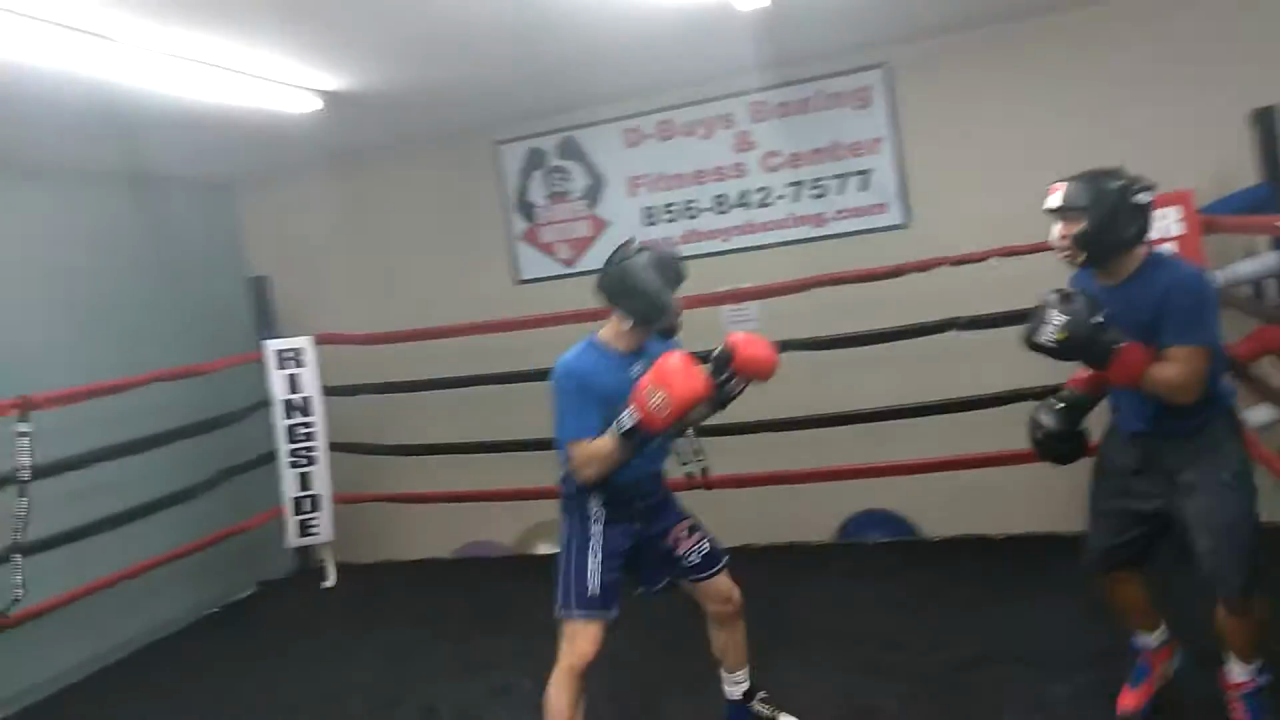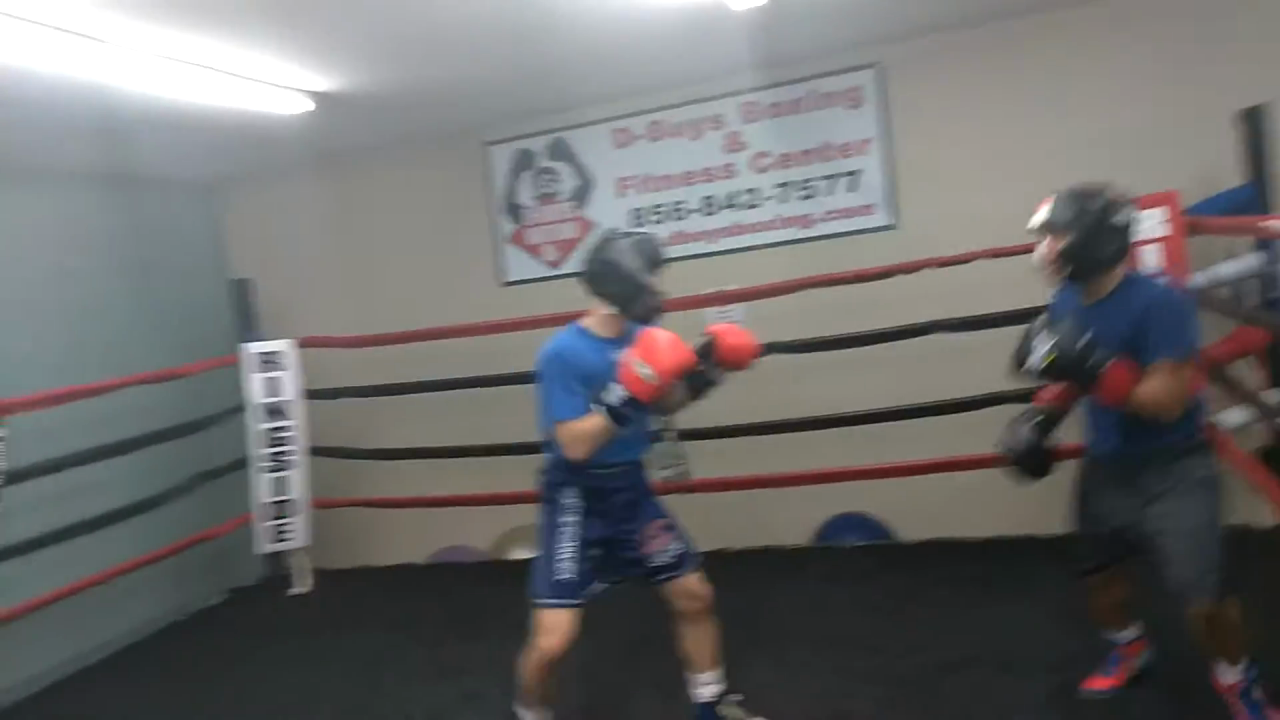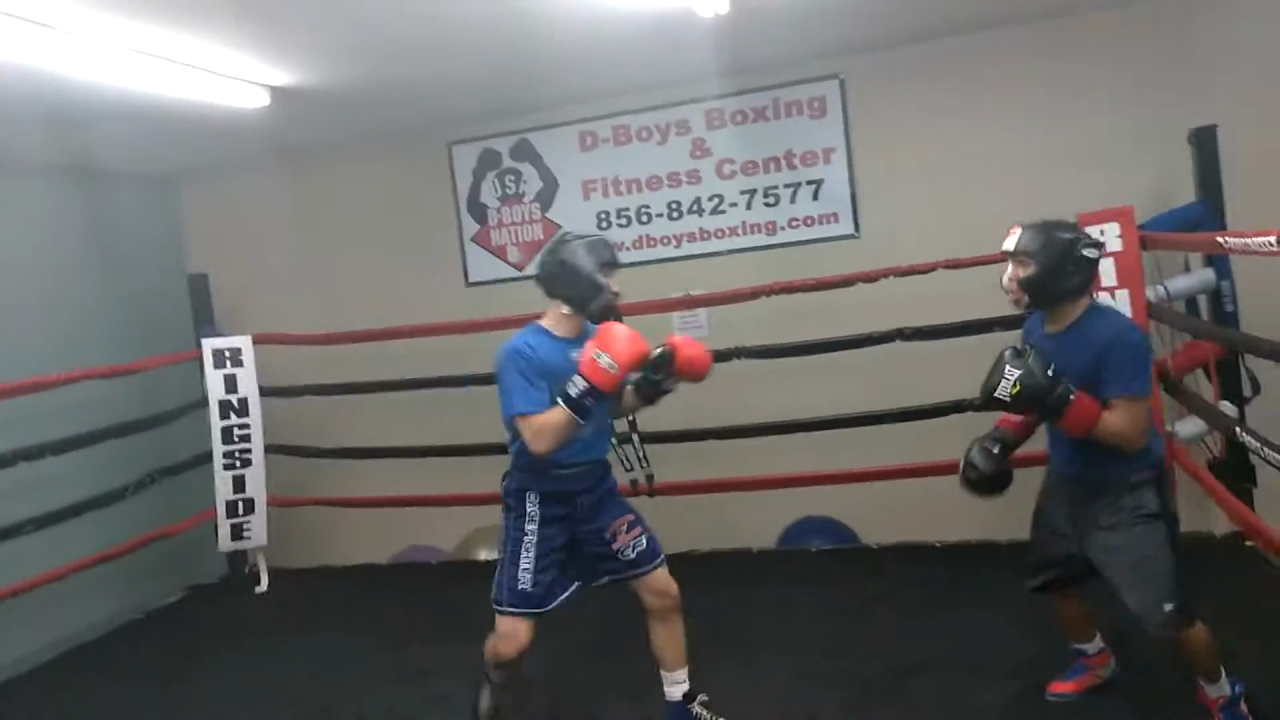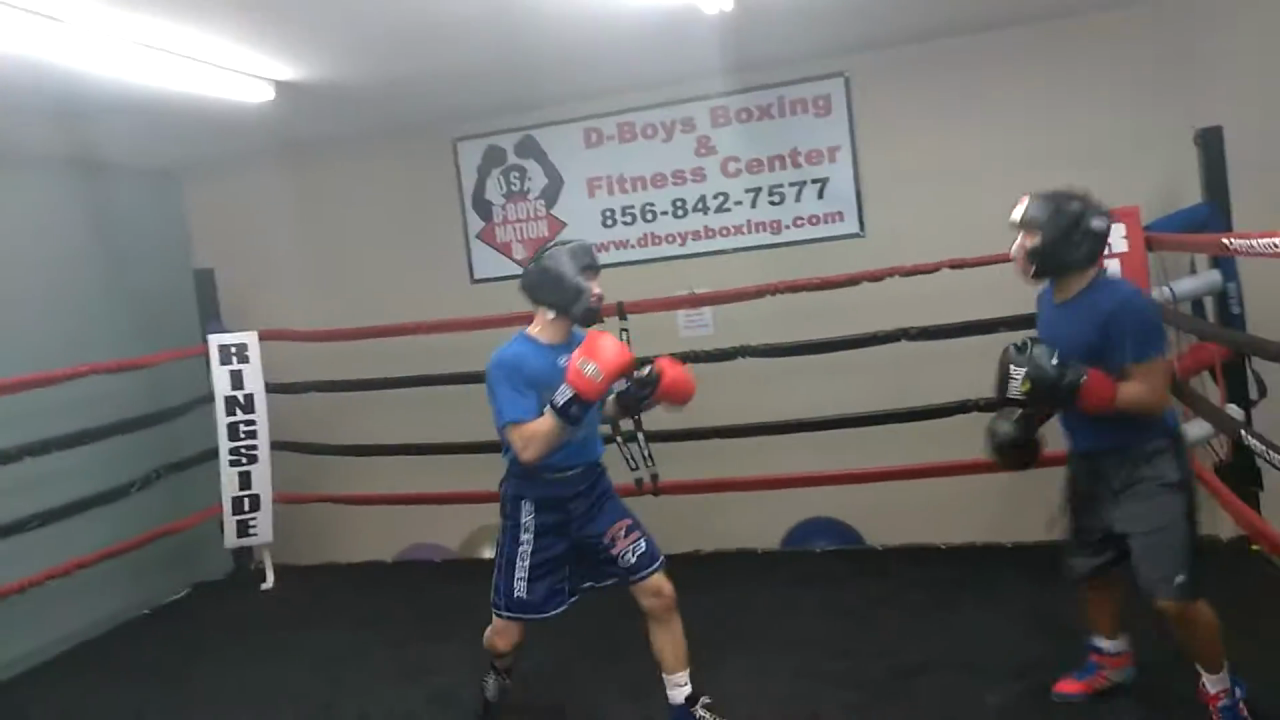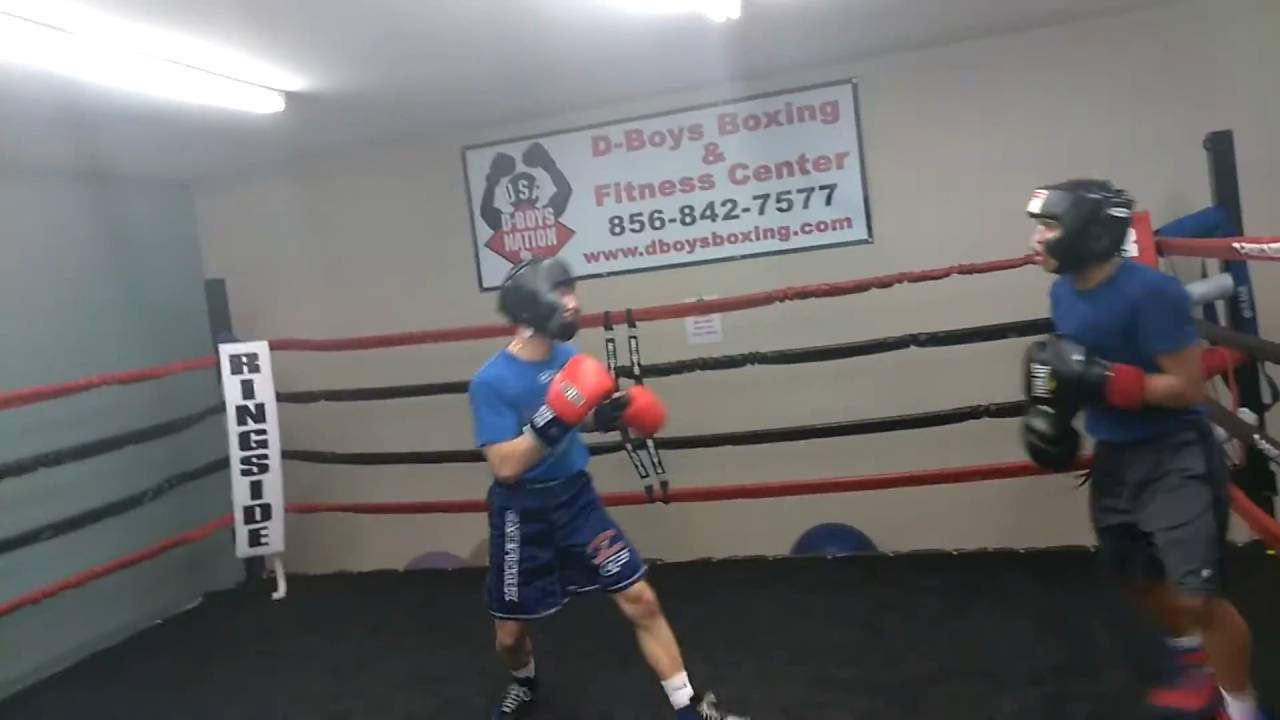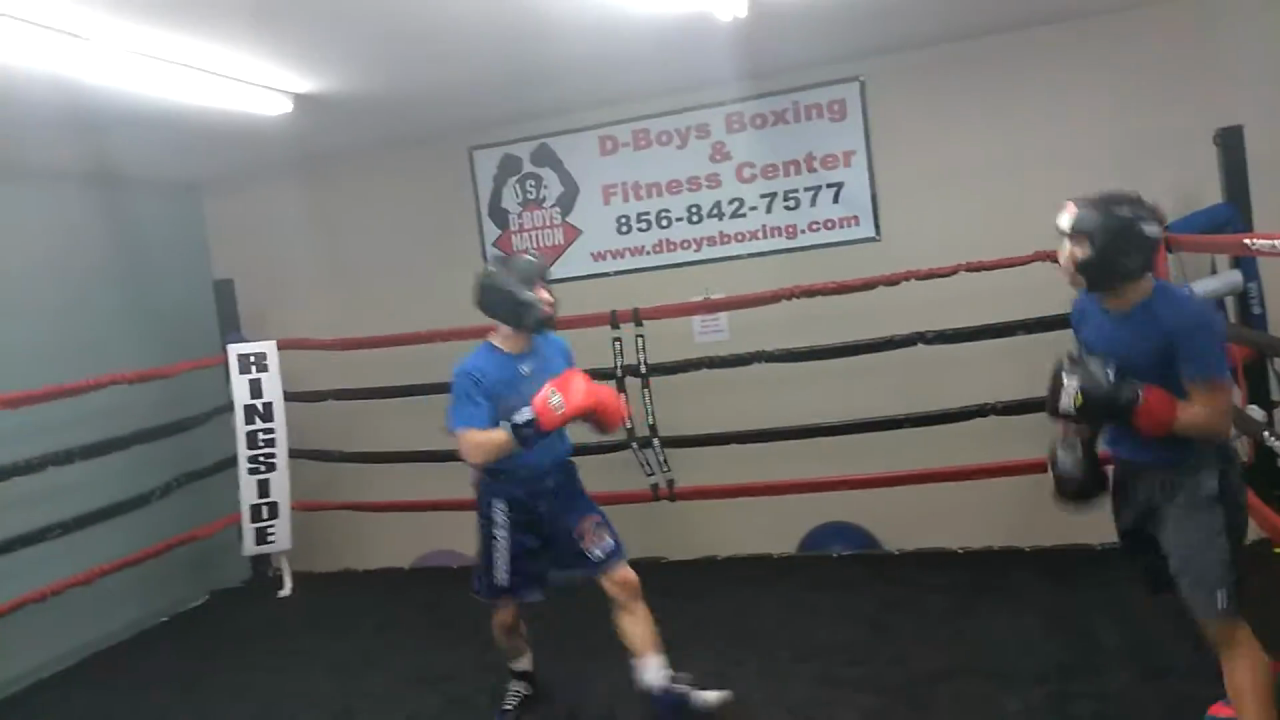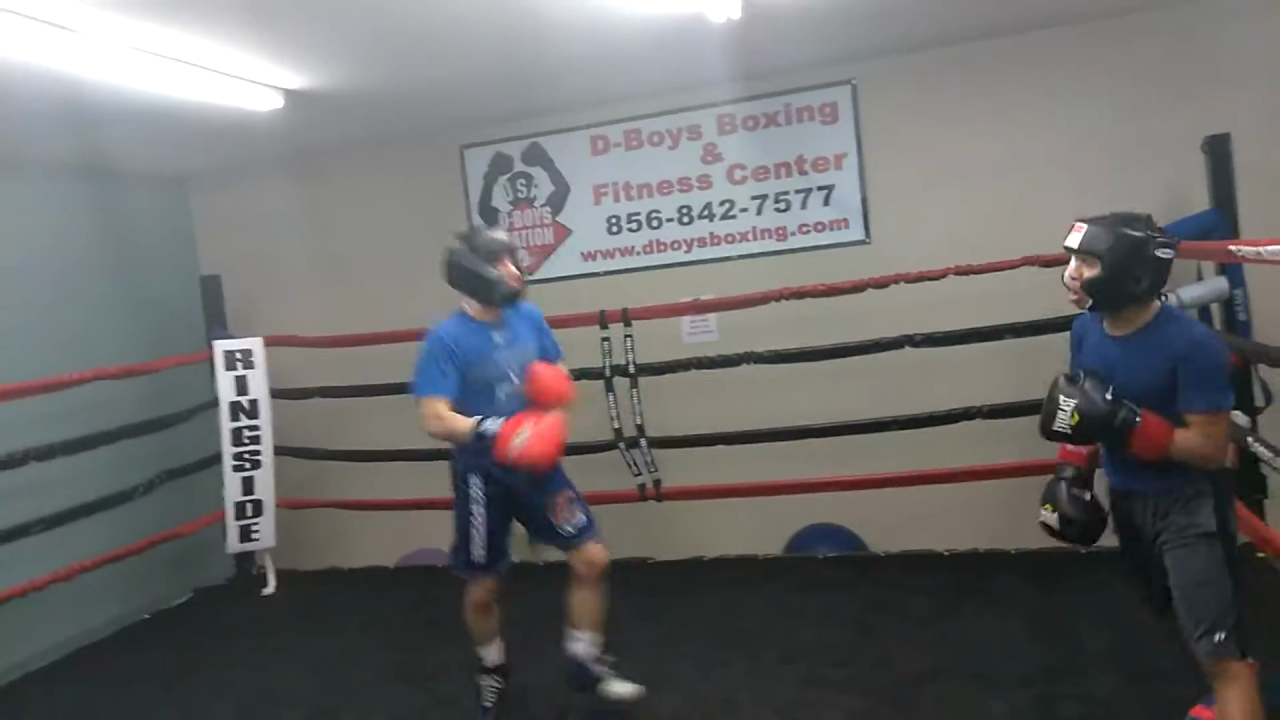
dt=0.1s
person 1, frame 1
left shoulder: (1180, 283)
right shoulder: (1086, 283)
left elbow: (1183, 386)
left wrist: (1106, 347)
right wrist: (1073, 398)
left hip: (1200, 442)
right hip: (1132, 444)
left knee: (1230, 577)
right knee: (1114, 559)
right ankle: (1155, 652)
person 1, frame 2
left shoulder: (1157, 303)
right shoulder: (1068, 300)
left elbow: (1170, 401)
left wrist: (1095, 369)
right wrist: (1044, 411)
left hip: (1174, 463)
right hip: (1108, 462)
left knee: (1202, 597)
right knee: (1097, 569)
right ankle: (1129, 648)
person 1, frame 3
left shoulder: (1115, 336)
right shoulder: (1036, 326)
left elbow: (1133, 433)
left wrist: (1060, 403)
right wrist: (1005, 435)
left hip: (1129, 490)
right hip: (1068, 485)
left knee: (1165, 619)
right knee: (1056, 581)
right ankle: (1091, 657)
person 1, frame 4
left shoulder: (1124, 304)
right shoulder: (1049, 299)
left elbow: (1152, 396)
left wrist: (1072, 384)
right wrist: (1029, 409)
left hip: (1148, 462)
right hip: (1090, 462)
left knee: (1173, 595)
right knee: (1092, 568)
right ankle: (1111, 656)
person 1, frame 5
left shoulder: (1150, 292)
right shoulder: (1065, 292)
left elbow: (1188, 386)
left wrist: (1099, 382)
right wrist: (1054, 405)
left hip: (1175, 455)
right hip: (1114, 455)
left knee: (1197, 592)
right knee: (1138, 570)
right ankle: (1194, 658)
person 1, frame 6
left shoulder: (1186, 317)
right shoulder: (1087, 308)
left elbow: (1215, 420)
left wrist: (1129, 403)
right wrist: (1081, 433)
left hip: (1194, 477)
right hip: (1134, 474)
left knee: (1219, 620)
right knee: (1179, 586)
person 1, frame 7
left shoulder: (1191, 345)
right shoulder: (1085, 330)
left elbow: (1211, 450)
left wrist: (1124, 426)
right wrist: (1072, 469)
left hip: (1188, 504)
right hip: (1126, 498)
left knee: (1218, 649)
right knee: (1182, 609)
person 2, frame 1
left shoulder: (660, 348)
right shoulder: (577, 370)
left elbow: (685, 414)
right elbow: (587, 467)
left wrist: (727, 380)
right wrist: (636, 419)
left hip: (652, 496)
right hip: (598, 507)
left knee: (724, 598)
right knee: (580, 646)
person 2, frame 2
left shoulder: (641, 335)
right shoulder: (563, 354)
left elbow: (666, 402)
right elbow: (576, 446)
left wrist: (705, 370)
right wrist: (625, 392)
left hip: (630, 490)
right hip: (575, 498)
left knee: (695, 596)
right knee: (553, 637)
person 2, frame 3
left shoulder: (596, 336)
right shoulder: (521, 353)
left elbow: (619, 403)
right elbow: (539, 440)
left wrist: (661, 374)
right wrist: (587, 384)
left hip: (596, 486)
right hip: (539, 499)
left knee: (662, 593)
right knee: (514, 637)
person 2, frame 4
left shoulder: (585, 343)
right shoulder: (509, 362)
right elbow: (529, 447)
left wrist: (642, 390)
right wrist: (573, 394)
left hip: (591, 491)
right hip: (535, 504)
left knee: (659, 595)
right knee: (507, 636)
right ankle: (499, 672)
person 2, frame 5
left shoulder: (569, 359)
right shoulder: (492, 382)
right elbow: (505, 465)
left wrist: (618, 410)
right wrist: (552, 417)
left hip: (576, 498)
right hip: (521, 514)
left knee: (641, 600)
right knee: (511, 632)
right ankle: (523, 681)
person 2, frame 6
left shoulder: (554, 349)
right shoulder: (473, 371)
right elbow: (473, 451)
left wrist: (593, 406)
right wrist: (533, 419)
left hip: (560, 486)
right hip: (508, 500)
left knee: (624, 583)
right knee: (506, 615)
right ankle: (523, 677)
person 2, frame 7
left shoulder: (527, 317)
right shoulder: (445, 341)
left elbow: (560, 378)
right elbow: (434, 420)
left wrist: (555, 389)
right wrist: (498, 431)
left hip: (542, 459)
right hip: (484, 473)
left knee: (593, 561)
right knee: (484, 589)
left ankle: (586, 661)
right ankle: (492, 672)
